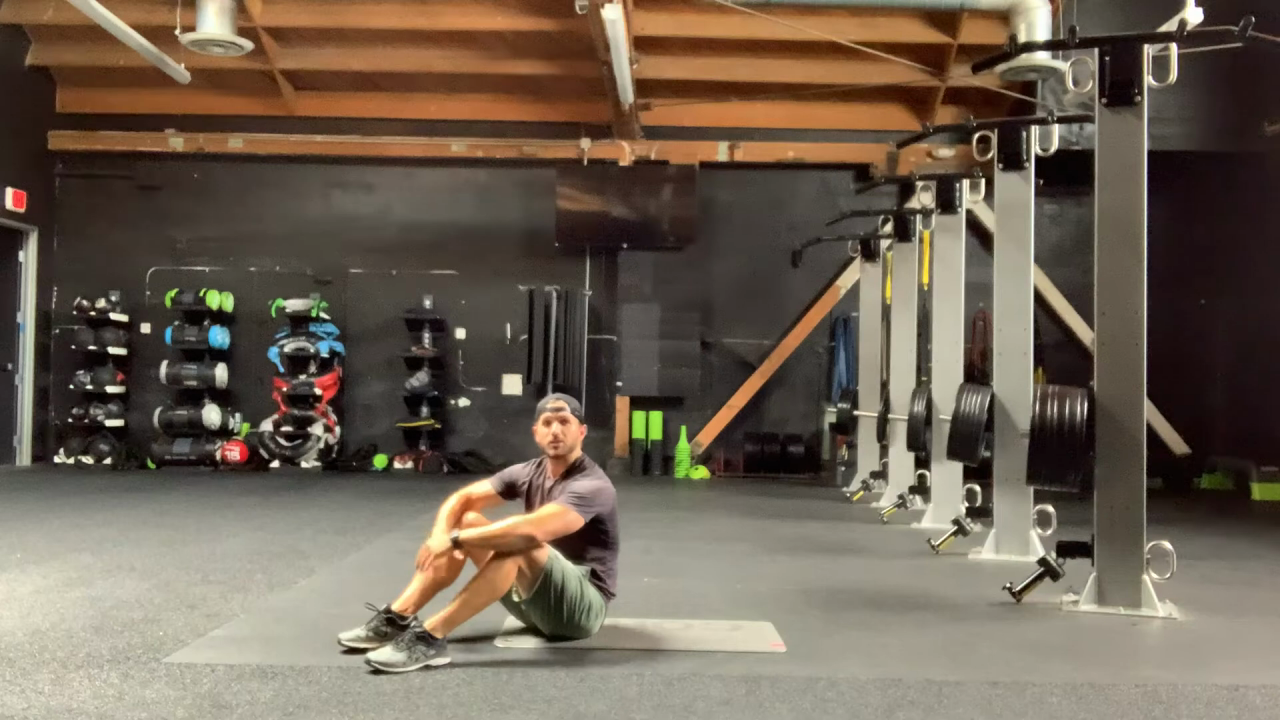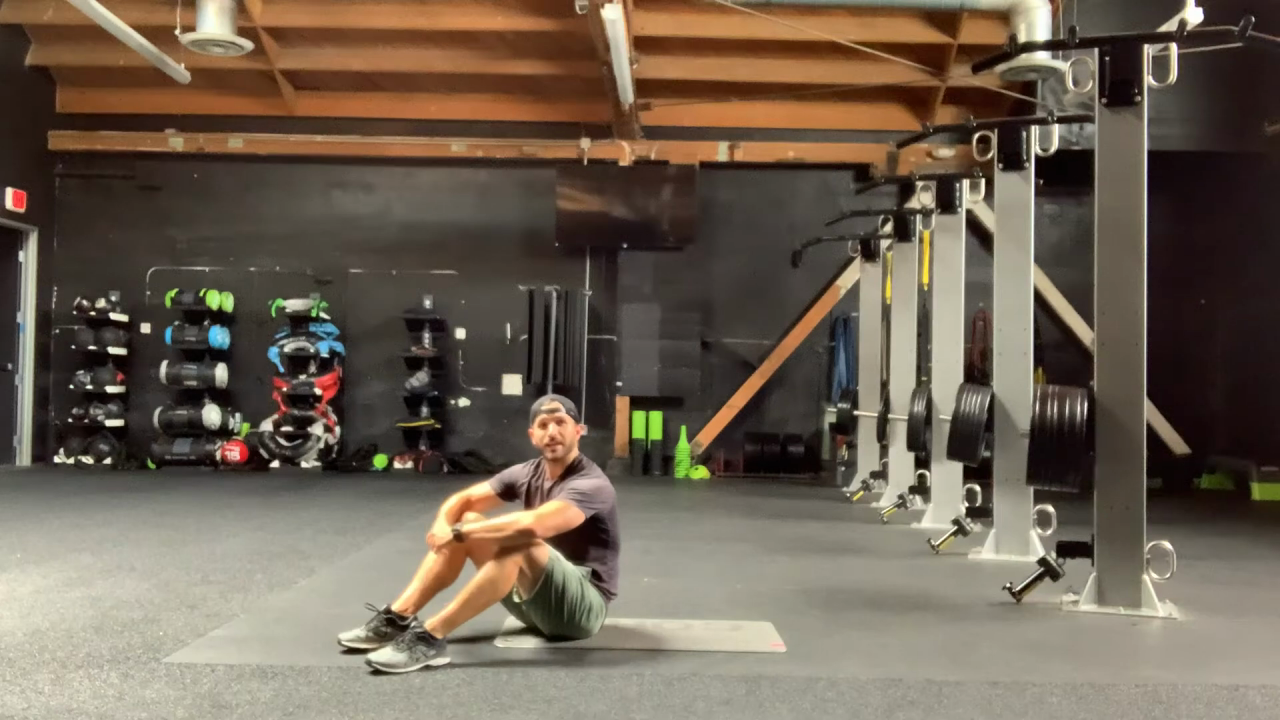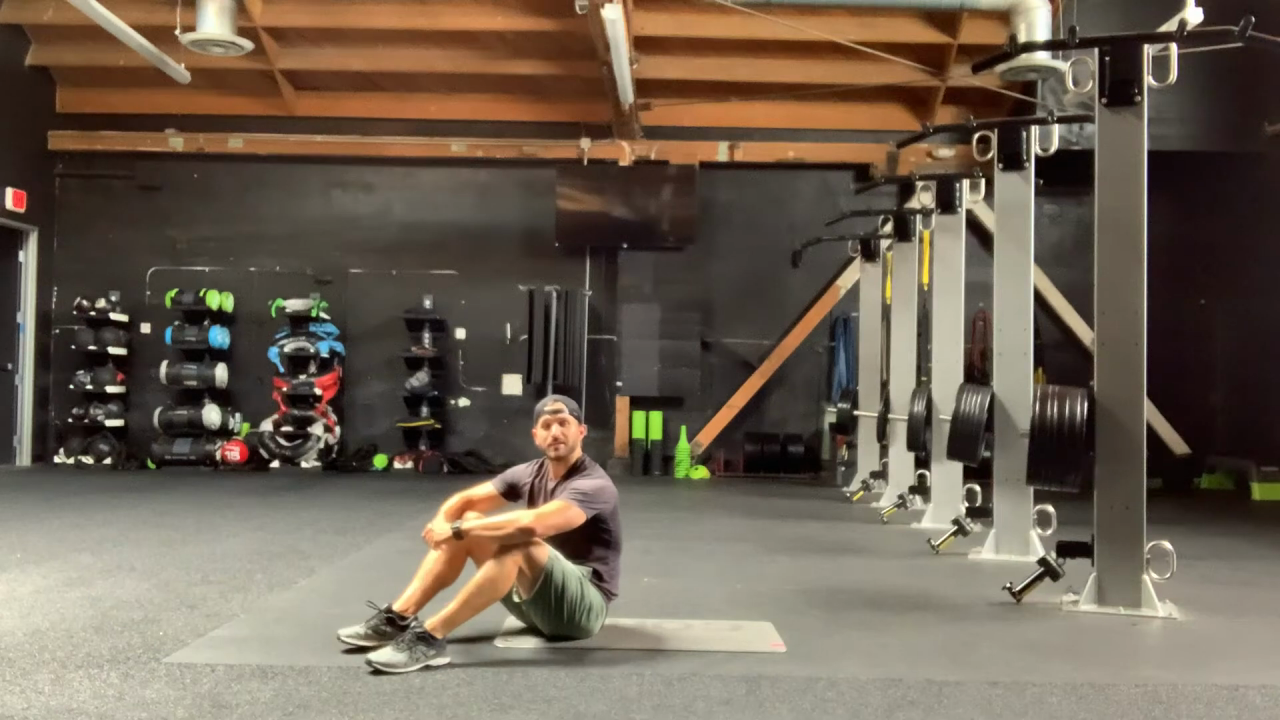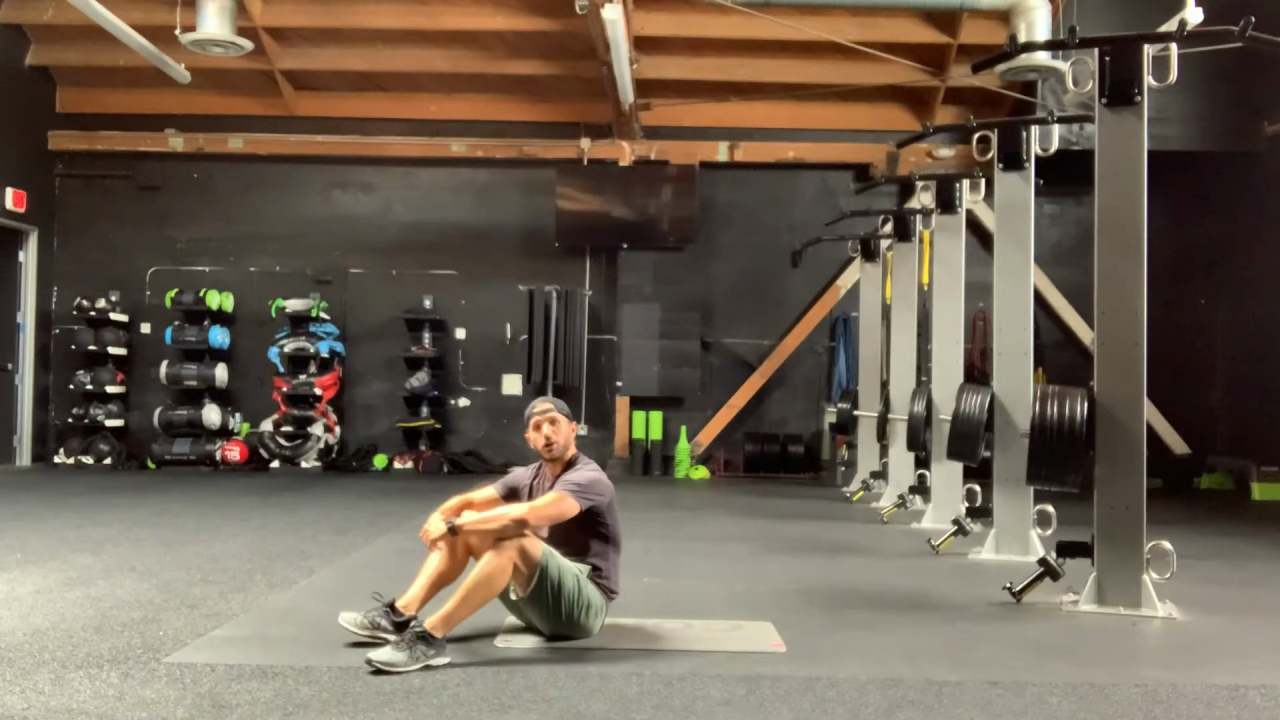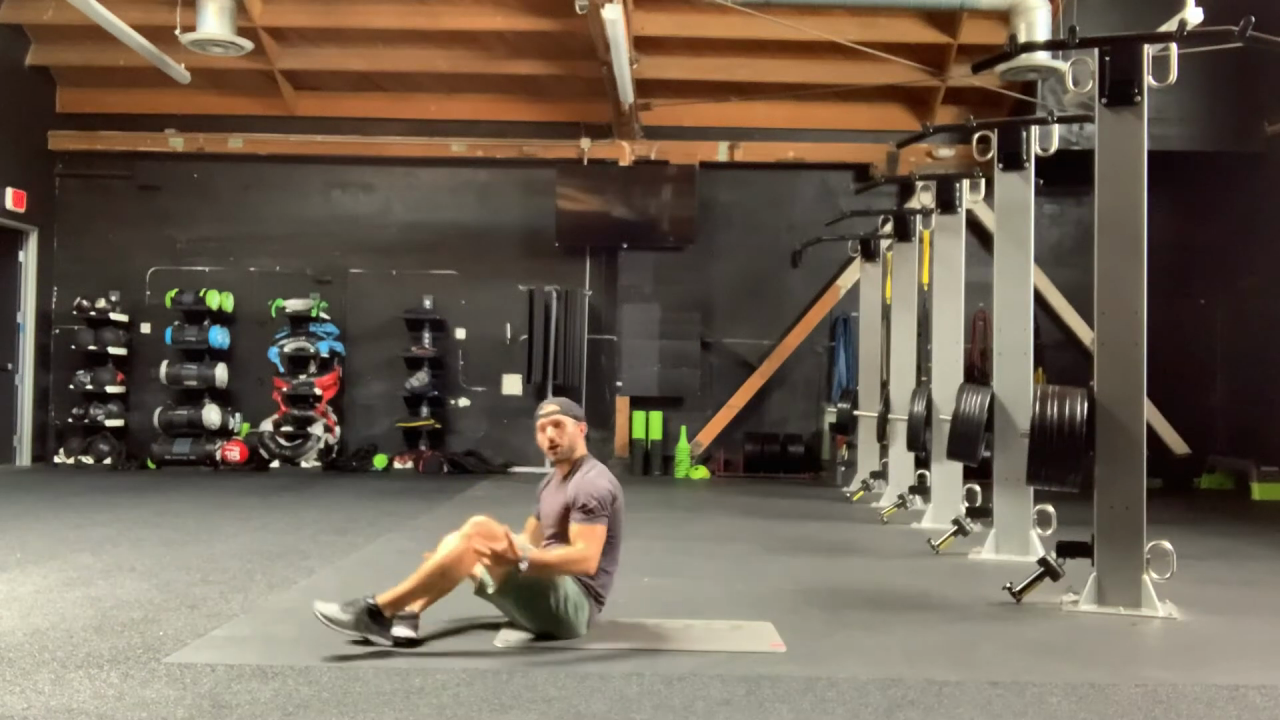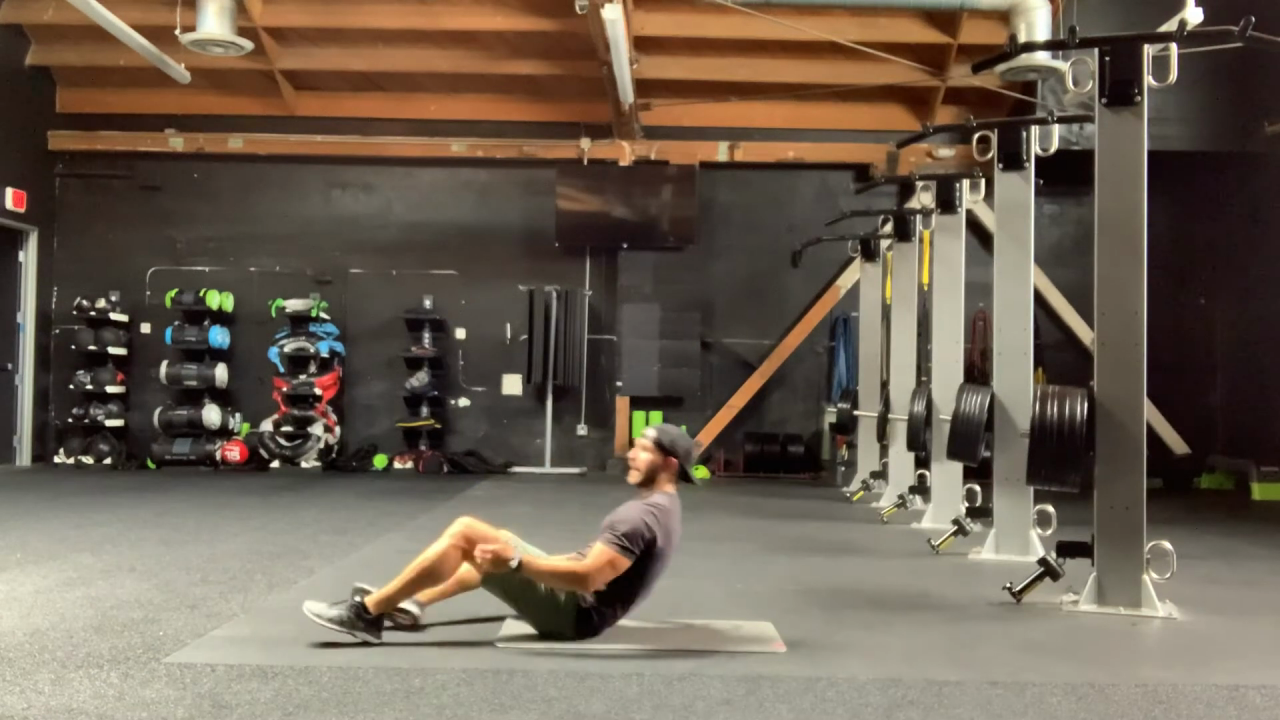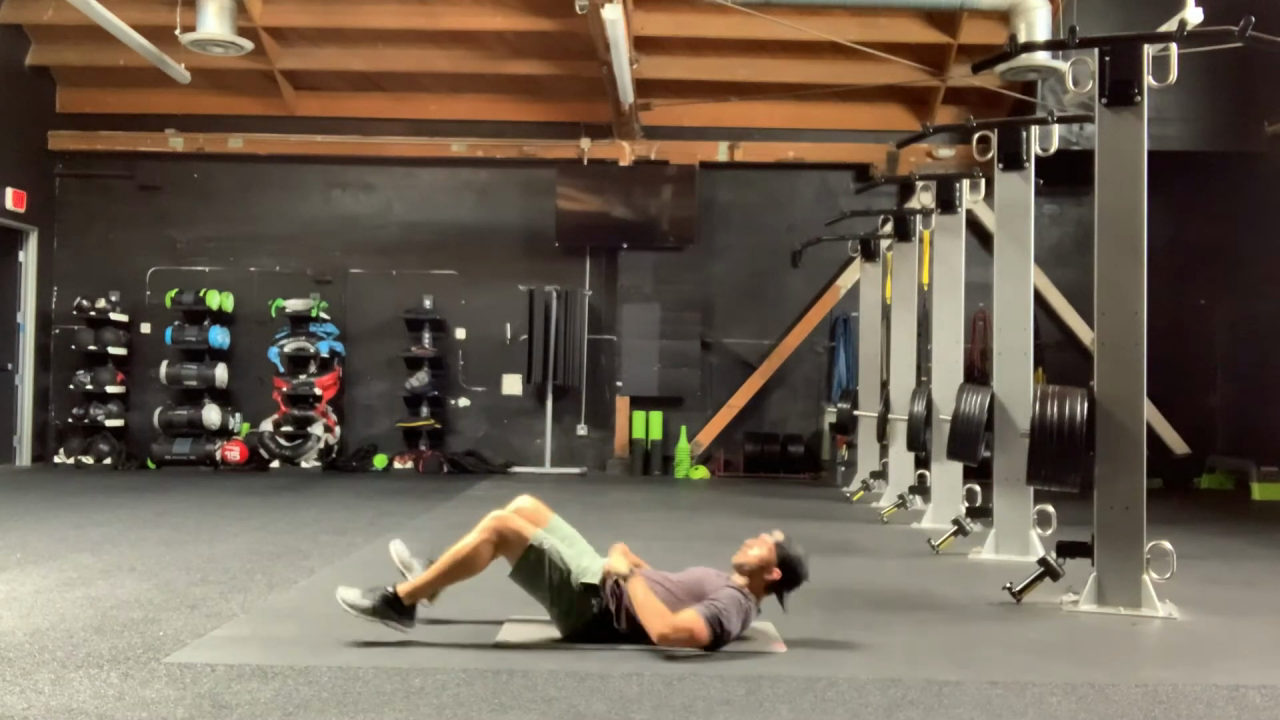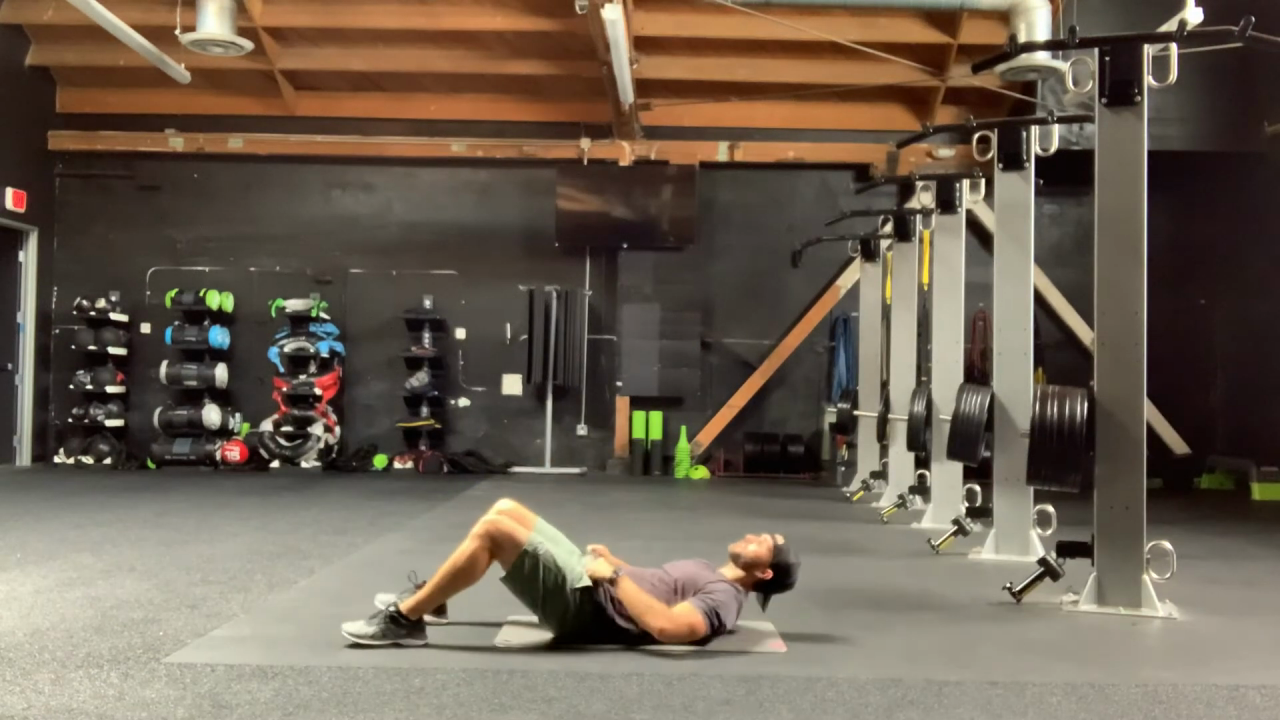
dt=0.5s
person 1, frame 1
left shoulder: (592, 486)
right shoulder: (529, 473)
left elbow: (531, 530)
right elbow: (463, 497)
left wrist: (453, 538)
right wrist: (442, 534)
left hip: (581, 606)
right hip: (534, 597)
left knee: (520, 545)
right knee: (468, 522)
left ankle: (430, 637)
right ankle: (397, 619)
person 1, frame 2
left shoulder: (591, 486)
right shoulder: (527, 473)
left elbow: (531, 525)
right elbow: (462, 500)
left wrist: (458, 533)
right wrist: (442, 527)
left hip: (582, 605)
right hip: (534, 595)
left knee: (519, 544)
right knee: (467, 523)
left ankle: (431, 636)
right ankle: (397, 619)
person 1, frame 3
left shoulder: (594, 486)
right shoulder: (530, 474)
left elbow: (531, 524)
right elbow: (465, 500)
left wrist: (457, 530)
right wrist: (441, 524)
left hip: (582, 605)
right hip: (535, 595)
left knee: (519, 543)
right knee: (467, 523)
left ankle: (430, 637)
right ankle: (398, 618)
person 1, frame 4
left shoulder: (587, 479)
right shoulder: (529, 477)
left elbow: (525, 516)
right elbow: (466, 502)
left wrist: (451, 526)
right wrist: (437, 520)
left hip: (583, 604)
right hip: (538, 595)
left knee: (512, 539)
right knee: (468, 523)
left ankle: (430, 636)
right ankle: (400, 614)
person 1, frame 5
left shoulder: (592, 485)
right shoulder: (552, 483)
left elbow: (584, 560)
right elbow: (530, 543)
left wrist: (517, 561)
left hip: (571, 605)
right hip: (552, 595)
left knee: (480, 530)
right knee: (467, 545)
left ankle: (379, 612)
right ankle: (405, 613)
person 1, frame 6
left shoulder: (644, 516)
right shoulder: (659, 507)
left elbow: (587, 578)
left wrist: (516, 561)
left hip: (571, 612)
right hip: (577, 607)
left knee: (465, 533)
right knee: (493, 554)
left ankle: (367, 614)
right ankle: (411, 604)
person 1, frame 7
left shoulder: (731, 609)
right shoulder: (727, 586)
left elbow: (665, 630)
left wrist: (629, 573)
right wrist: (638, 566)
left hip: (590, 606)
right hip: (597, 577)
left knee: (495, 525)
right knee: (522, 506)
left ankle: (398, 603)
right ankle: (427, 578)
person 1, frame 8
left shoulder: (723, 600)
right shoulder: (708, 573)
left elbow: (668, 626)
left wrist: (613, 577)
right wrist: (611, 559)
left hip: (582, 605)
right hip: (587, 579)
left knee: (489, 530)
right knee: (504, 509)
left ankle: (404, 621)
right ankle: (429, 598)
